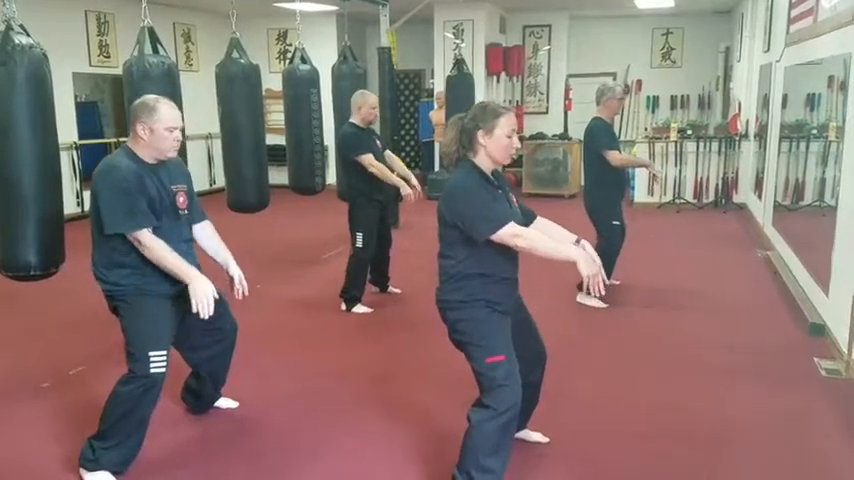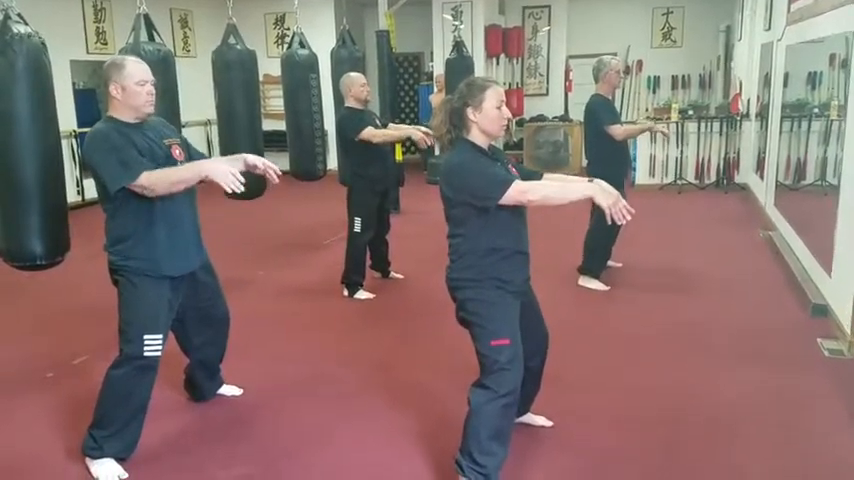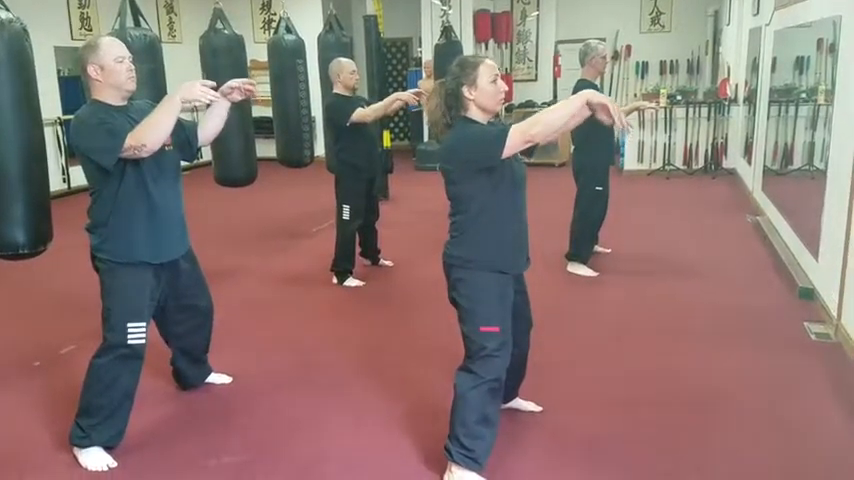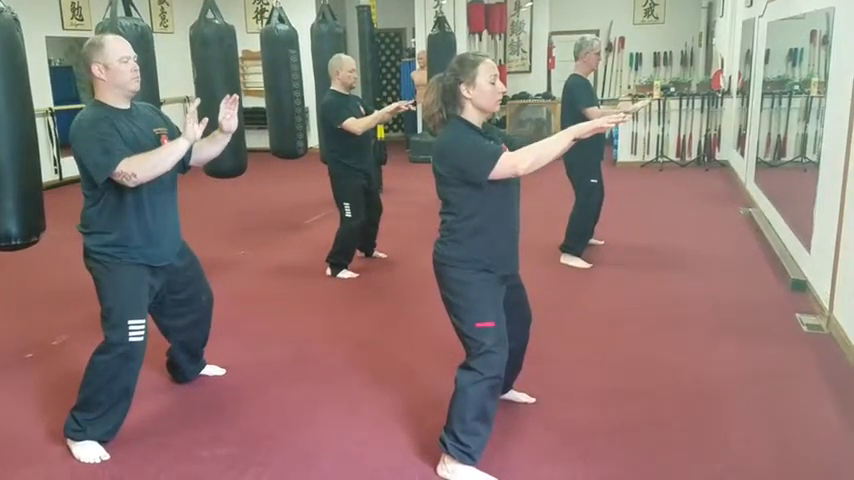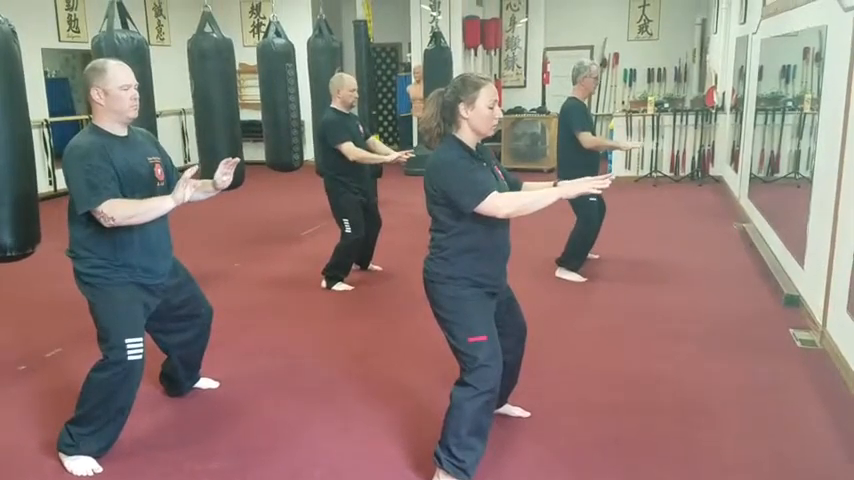
dt=1s
person 1, frame 1
left shoulder: (175, 168)
right shoulder: (116, 173)
left elbow: (199, 222)
right elbow: (143, 239)
left wrist: (229, 261)
right wrist: (193, 277)
left hip: (184, 277)
right hip: (137, 286)
left knee: (221, 330)
right knee: (148, 372)
left ankle: (202, 397)
person 1, frame 2
left shoulder: (162, 127)
right shoulder: (103, 139)
left elbow: (197, 169)
right elbow: (149, 183)
left wrist: (239, 160)
right wrist: (207, 166)
left hip: (189, 256)
right hip: (143, 267)
left knee: (212, 321)
right knee: (139, 356)
left ankle: (205, 383)
person 1, frame 3
left shoulder: (146, 109)
right shoulder: (89, 122)
left elbow: (197, 139)
right elbow: (140, 145)
left wrist: (222, 101)
right wrist: (178, 98)
left hip: (172, 244)
right hip: (125, 255)
left knee: (194, 312)
right knee: (123, 345)
left ankle: (193, 372)
right ankle: (88, 438)
person 1, frame 4
left shoulder: (150, 114)
right shoulder: (90, 124)
left elbow: (191, 159)
right elbow: (130, 173)
left wrist: (223, 133)
right wrist: (184, 138)
left hip: (167, 245)
right hip: (119, 254)
left knee: (196, 304)
right knee: (125, 342)
left ankle: (188, 365)
right ankle: (84, 431)
person 1, frame 5
left shoulder: (145, 140)
right shoulder: (84, 151)
left elbow: (176, 189)
right elbow: (110, 213)
left wrist: (212, 186)
right wrist: (172, 200)
left hip: (159, 265)
right hip: (110, 275)
left knee: (196, 317)
right knee: (124, 359)
left ankle: (181, 379)
right ankle: (77, 446)
person 2, frame 1
left shoulder: (495, 180)
right shoulder: (463, 188)
left elbow: (534, 221)
right elbow: (516, 237)
left wrist: (579, 242)
right wrist: (577, 255)
left hip: (502, 295)
right hip: (471, 303)
left knee: (532, 359)
right knee: (502, 391)
left ankle: (513, 426)
person 2, frame 2
left shoulder: (493, 157)
right shoulder: (461, 165)
left elbow: (541, 178)
right elbow: (527, 193)
left wrist: (593, 184)
right wrist: (592, 189)
left hip: (510, 276)
right hip: (481, 284)
left knee: (534, 344)
right knee: (502, 371)
left ankle: (516, 410)
person 2, frame 3
left shoulder: (491, 132)
right shoulder: (462, 140)
left elbow: (545, 134)
right elbow: (532, 132)
left wrist: (588, 106)
right wrist: (585, 97)
left hip: (503, 261)
right hip: (476, 267)
left knee: (517, 333)
right knee: (487, 355)
left ankle: (504, 395)
person 2, frame 4
left shoulder: (488, 134)
right shoulder: (455, 142)
left elbow: (525, 154)
right elbow: (519, 164)
left wrist: (582, 131)
right wrist: (577, 130)
left hip: (496, 260)
right hip: (466, 267)
left knee: (516, 324)
right knee: (487, 351)
left ankle: (499, 388)
person 2, frame 5
left shoulder: (480, 154)
right shoulder: (448, 163)
left elbow: (516, 188)
right elbow: (501, 206)
left wrist: (562, 184)
right wrist: (565, 190)
left hip: (487, 277)
right hip: (457, 284)
left knee: (512, 336)
right knee: (482, 368)
left ankle: (494, 402)
person 3, frame 1
left shoulder: (604, 126)
right shoulder: (597, 127)
left elbow: (614, 159)
right elbow: (615, 159)
left wrist: (640, 165)
right wrist: (645, 163)
left hip: (608, 194)
right hip: (600, 196)
left knee: (616, 236)
right knee: (609, 240)
left ankle: (601, 275)
right ankle: (586, 291)
person 3, frame 2
left shoulder: (605, 102)
right shoulder: (597, 104)
right elbow: (618, 133)
right wrist: (649, 126)
left hip: (611, 171)
right hip: (602, 173)
right knee: (602, 220)
left ankle: (601, 258)
right ankle: (587, 274)
person 3, frame 3
left shoulder: (591, 87)
right shoulder: (584, 89)
left wrist: (628, 109)
right wrist: (635, 106)
left hip: (596, 157)
right hip: (588, 159)
left knee: (598, 203)
right knee: (588, 205)
left ankle: (589, 243)
right ankle: (575, 259)
person 3, frame 4
left shoulder: (582, 83)
right shoulder: (576, 84)
left elbow: (594, 113)
right elbow: (595, 115)
left wrist: (617, 110)
right wrist: (626, 109)
left hip: (588, 152)
right hip: (579, 154)
left knee: (595, 195)
right knee: (586, 199)
left ankle: (585, 235)
right ankle: (570, 252)
person 3, frame 5
left shoulder: (579, 106)
right shoulder: (572, 107)
left elbow: (588, 140)
right elbow: (587, 141)
left wrist: (614, 145)
right wrist: (619, 145)
left hip: (583, 173)
right hip: (574, 174)
left knee: (597, 211)
right knee: (588, 217)
left ankle: (580, 250)
right ankle: (565, 266)
person 4, frame 1
left shoulder: (370, 132)
right shoulder: (349, 135)
left elbow: (389, 156)
right elbow: (372, 165)
left wrist: (410, 176)
right wrist: (401, 185)
left hip: (379, 198)
right hip: (362, 201)
left knee: (383, 243)
right knee: (363, 249)
left ankle: (380, 283)
right ankle: (350, 300)
person 4, frame 2
left shoulder: (368, 114)
right shoulder: (347, 118)
left elbow: (390, 127)
right elbow: (375, 136)
left wrist: (416, 128)
right wrist: (410, 133)
left hip: (380, 182)
right hip: (362, 185)
left knee: (381, 228)
right knee: (360, 234)
left ankle: (382, 268)
right ankle: (351, 285)
person 4, frame 3
left shoulder: (357, 100)
right shoulder: (335, 105)
left elbow: (385, 111)
right elbow: (368, 115)
left wrist: (403, 98)
right wrist: (396, 96)
left hip: (368, 170)
right hip: (350, 173)
left knee: (370, 216)
right knee: (349, 221)
left ankle: (371, 255)
right ankle: (341, 273)
person 4, frame 4
left shoulder: (354, 99)
right shoulder: (331, 103)
left elbow: (376, 118)
right elbow: (357, 127)
left wrist: (393, 110)
right wrist: (385, 110)
left hip: (365, 167)
right hip: (345, 171)
left knee: (373, 209)
right knee: (353, 218)
left ankle: (367, 248)
right ankle: (336, 265)
person 4, frame 5
left shoulder: (352, 118)
right shoulder: (331, 121)
left elbow: (371, 142)
right elbow: (352, 154)
left wrist: (393, 154)
right wrist: (386, 159)
left hip: (360, 183)
right hip: (342, 187)
left knee: (373, 223)
right knee: (353, 233)
left ankle: (362, 261)
right ankle: (331, 278)
